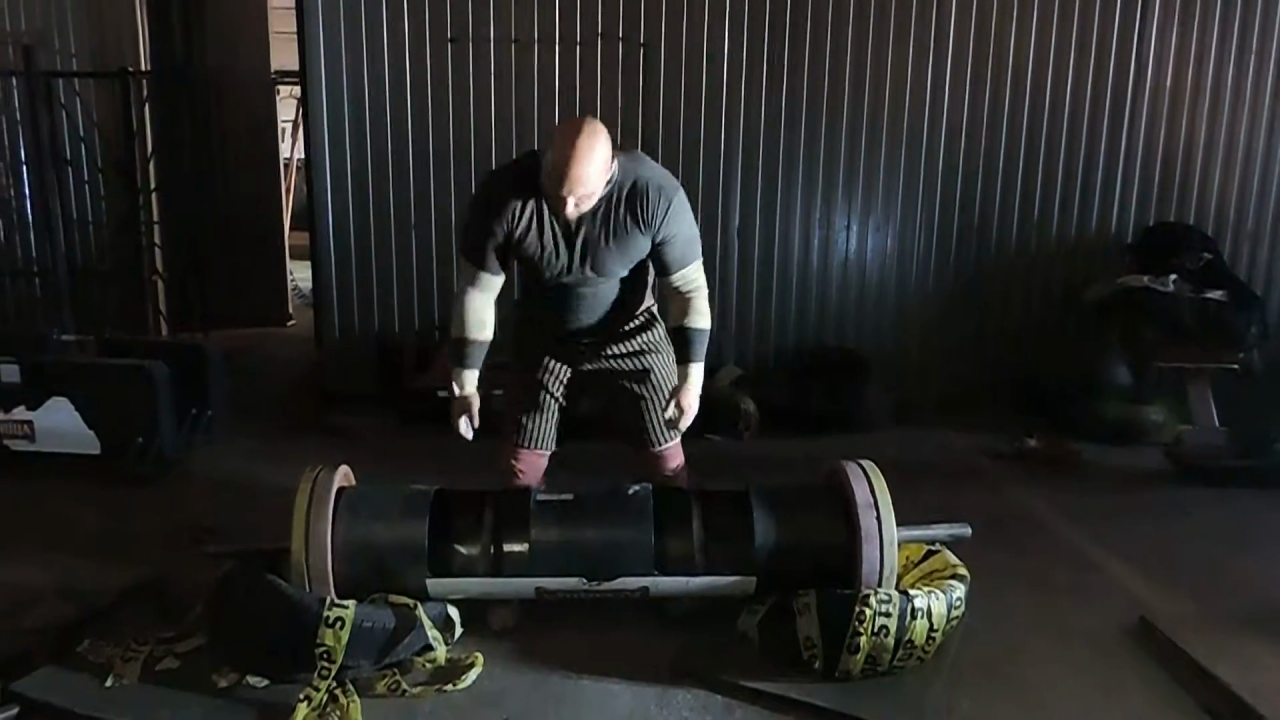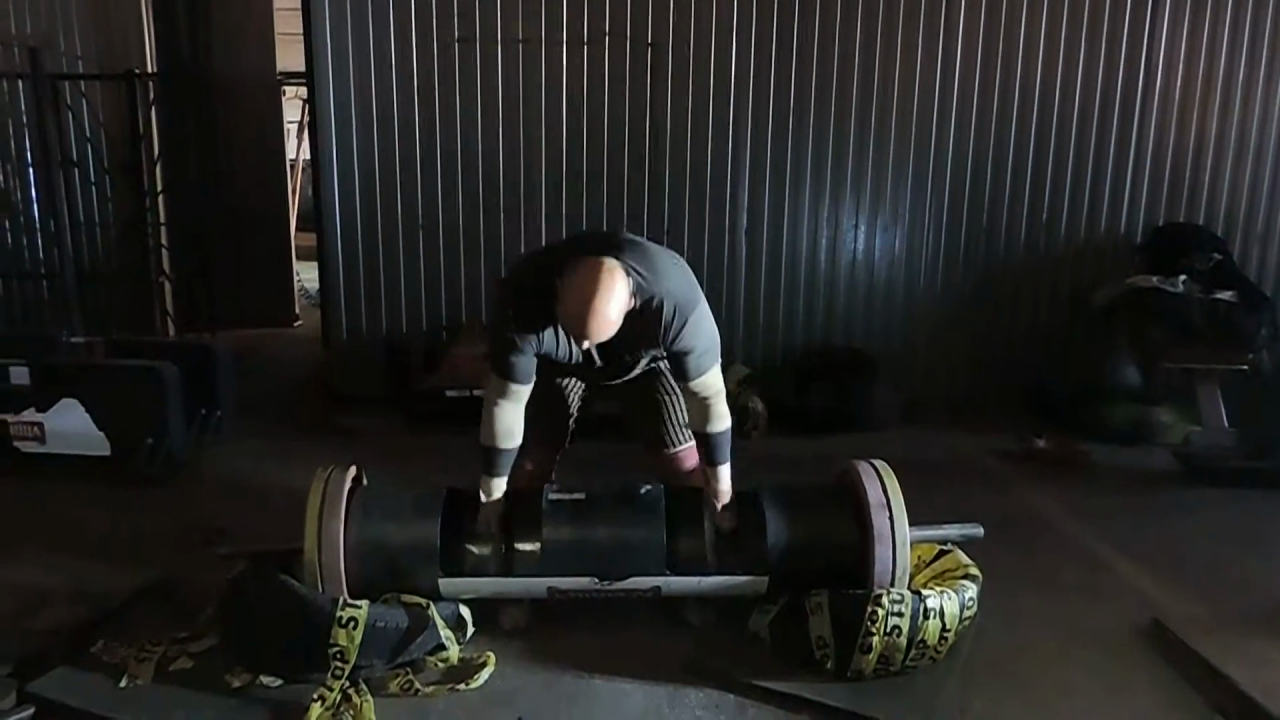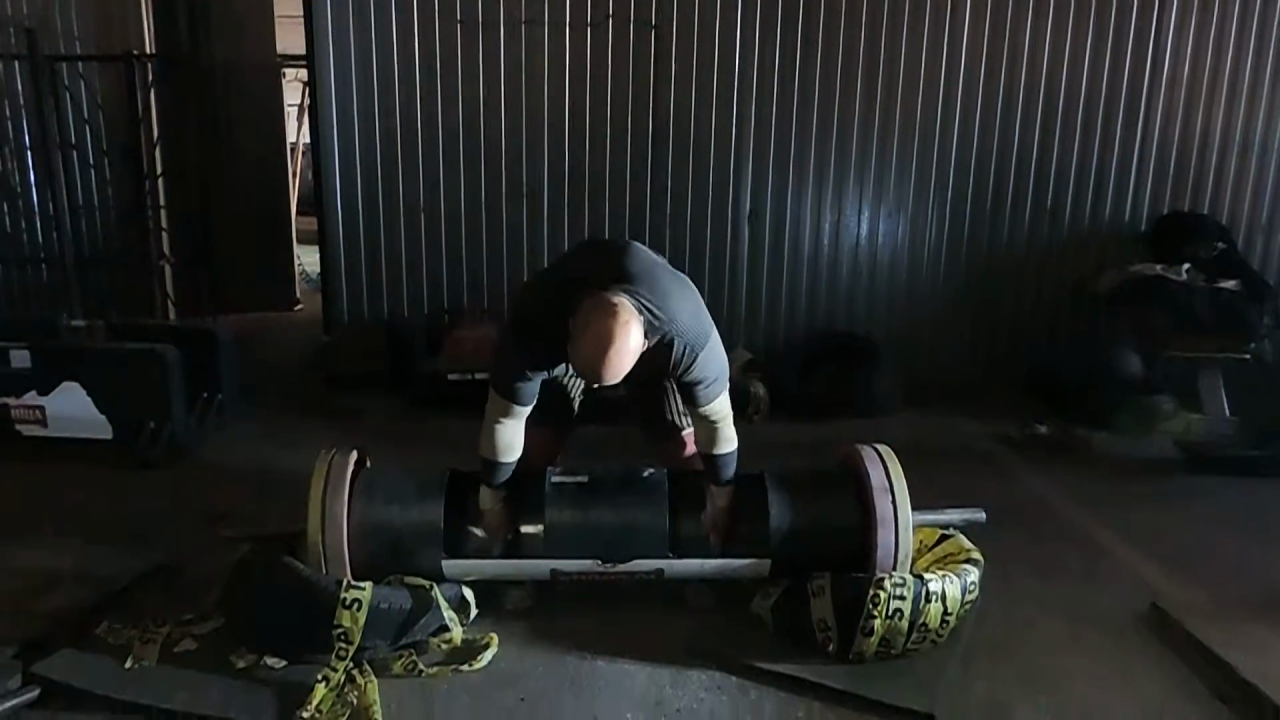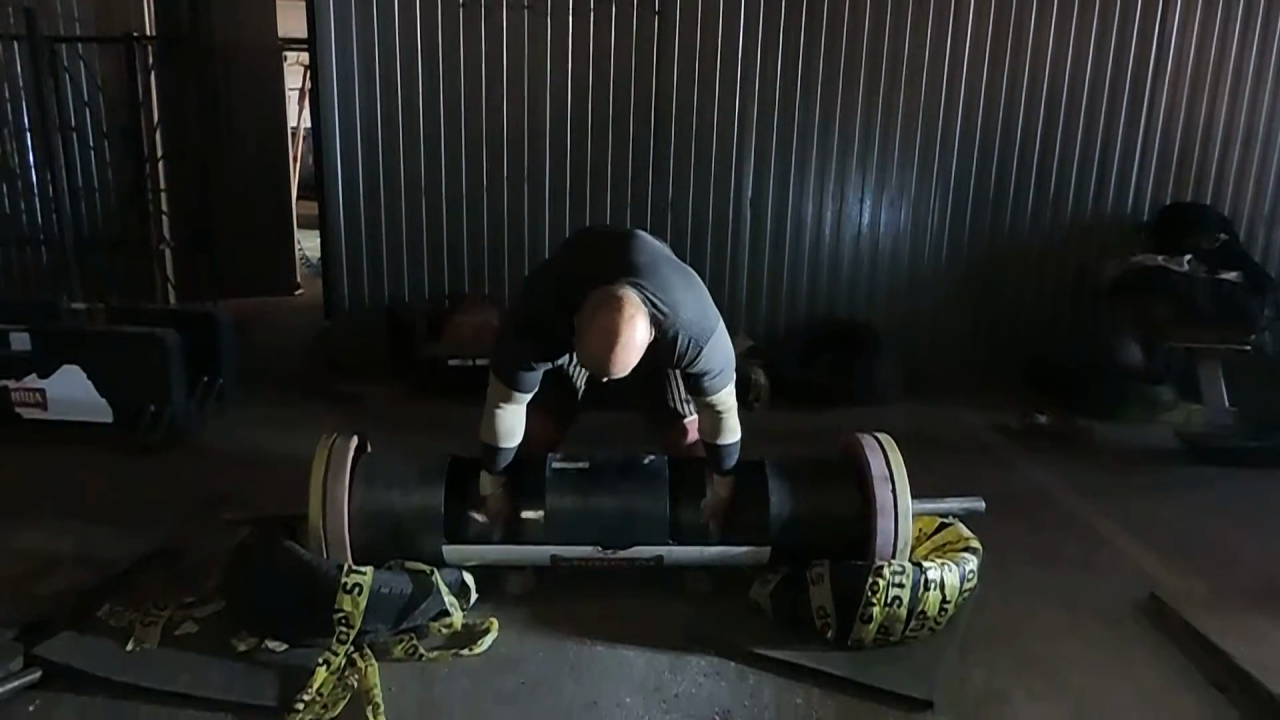
dt=0.3s
person 1, frame 1
left shoulder: (656, 194)
right shoulder: (503, 196)
left elbow: (689, 287)
right elbow: (477, 290)
left wrist: (691, 376)
right wrist: (466, 379)
left hip: (632, 335)
right hip: (542, 337)
left knee: (666, 457)
right knee: (523, 462)
person 1, frame 2
left shoulder: (676, 302)
right shoulder: (525, 301)
left elbow: (708, 394)
right elbow: (505, 401)
left wrist: (720, 477)
right wrist: (493, 490)
left hip: (644, 361)
left knee: (684, 465)
right knee: (530, 466)
person 1, frame 3
left shoulder: (688, 337)
right shoulder: (533, 330)
left elbow: (715, 418)
right elbow: (505, 419)
right wrist: (492, 502)
left knee: (683, 447)
right knee: (536, 448)
person 1, frame 4
left shoulder: (693, 327)
right shoulder: (537, 322)
left elbow: (720, 408)
right elbow: (505, 403)
left knee: (685, 433)
right knee: (539, 433)
